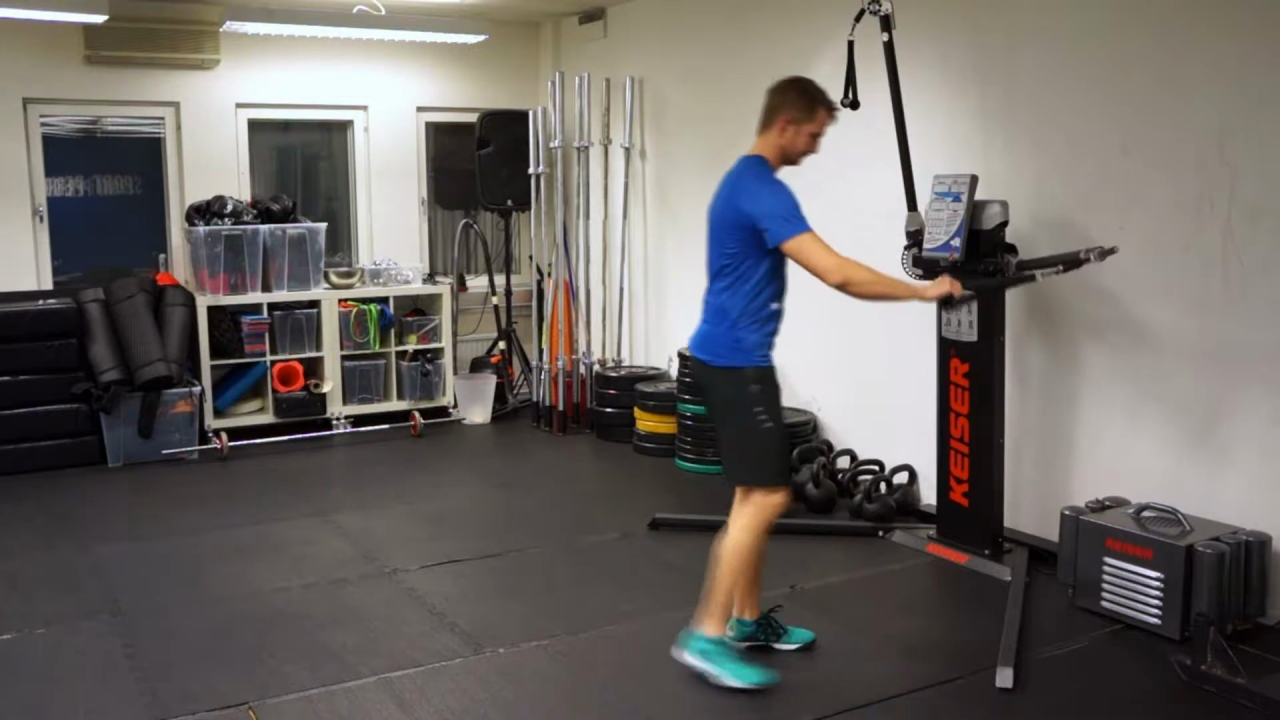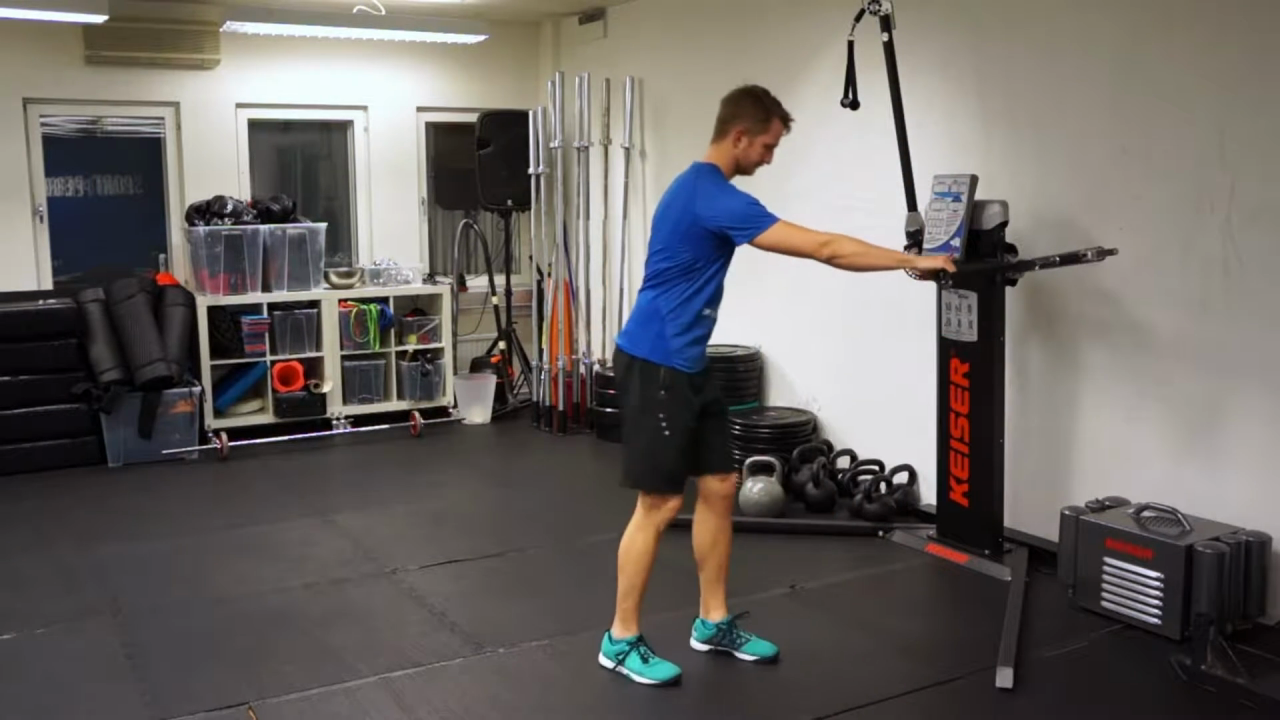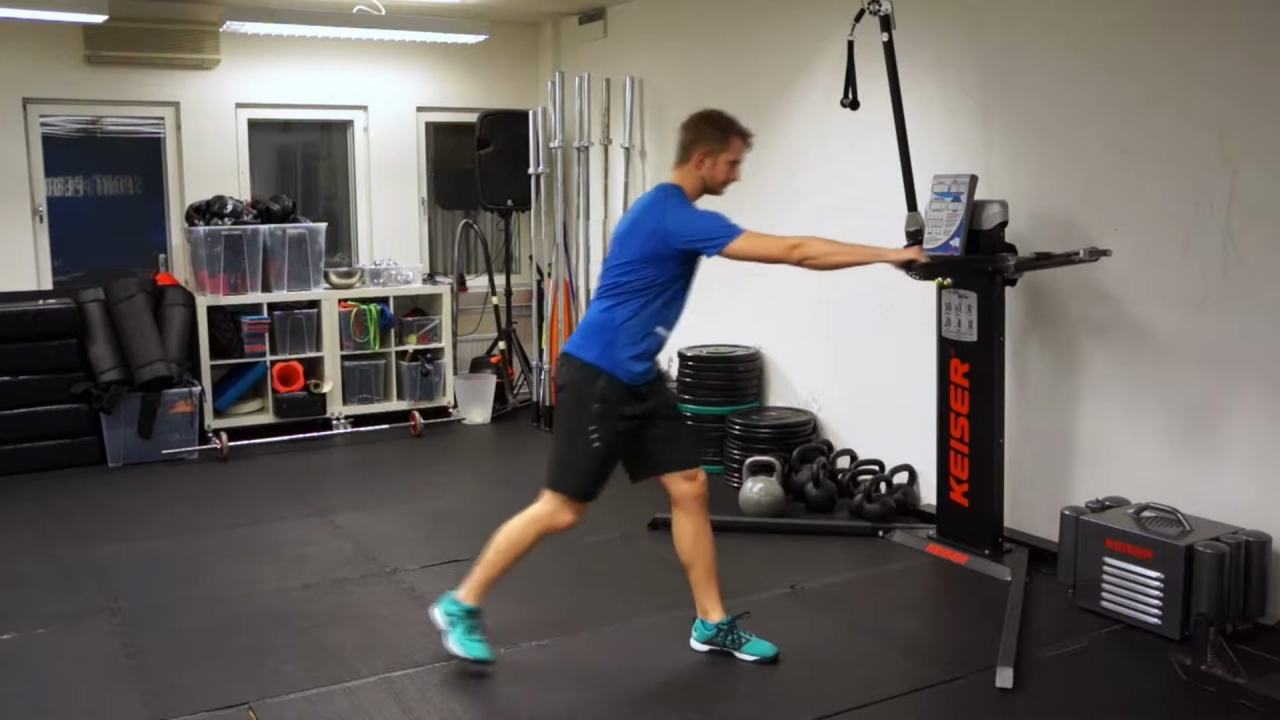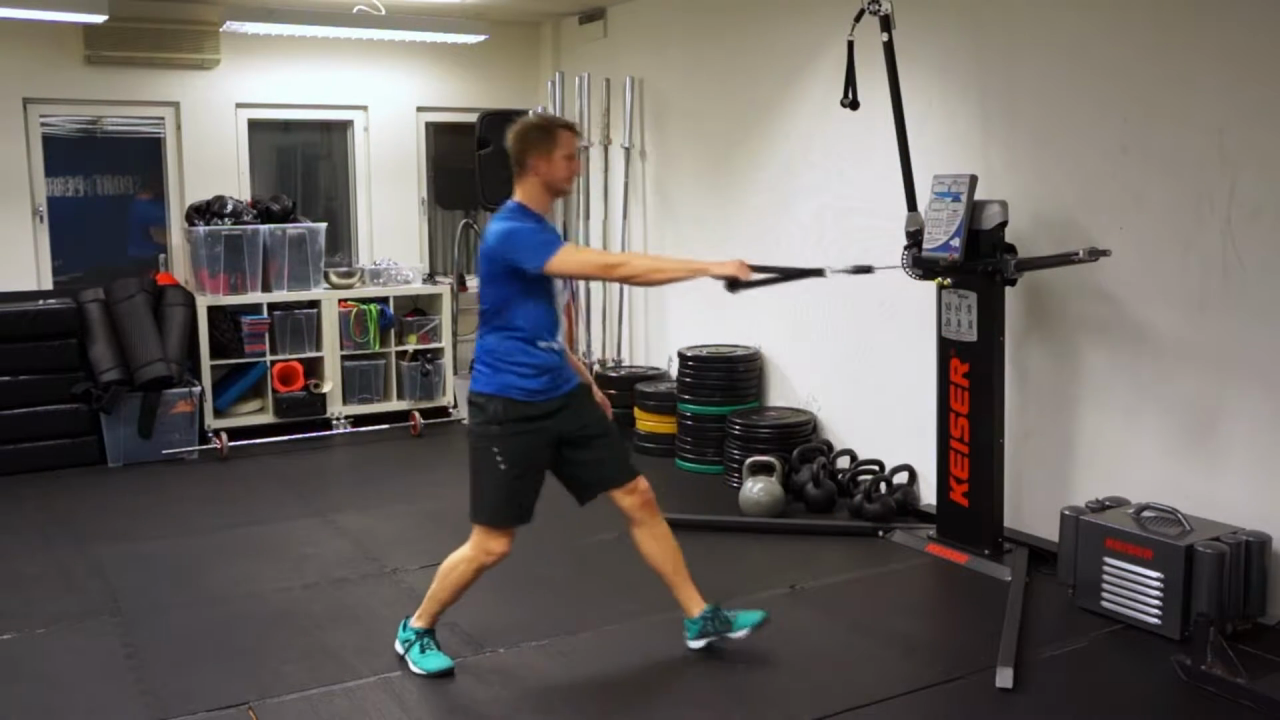
dt=0.5s
person 1, frame 1
left shoulder: (743, 181)
right shoulder: (762, 190)
right elbow: (836, 273)
right wrist: (922, 290)
left hip: (730, 355)
right hip: (735, 360)
left knee: (754, 492)
right knee: (767, 498)
left ankle: (747, 618)
right ankle: (708, 633)
person 1, frame 2
left shoulder: (699, 188)
right shoulder: (714, 199)
right elbow: (823, 248)
right wrist: (913, 261)
left hip: (682, 364)
right hip: (653, 364)
left knee: (718, 489)
right knee: (660, 504)
left ankle: (714, 623)
right ankle: (621, 638)
person 1, frame 3
left shoulder: (663, 209)
right shoulder: (679, 218)
right elbow: (792, 251)
right wrist: (885, 255)
left hip: (635, 376)
right hip: (597, 375)
left knee: (691, 489)
right knee: (561, 509)
left ankle: (712, 624)
right ankle: (461, 606)
person 1, frame 4
left shoulder: (542, 230)
right shoulder: (510, 234)
right elbow: (610, 268)
left wrist: (584, 382)
right wrist: (707, 266)
left hip: (563, 396)
right hip: (507, 406)
left knee: (639, 499)
right knee: (492, 544)
left ankle: (701, 618)
right ankle: (417, 630)
